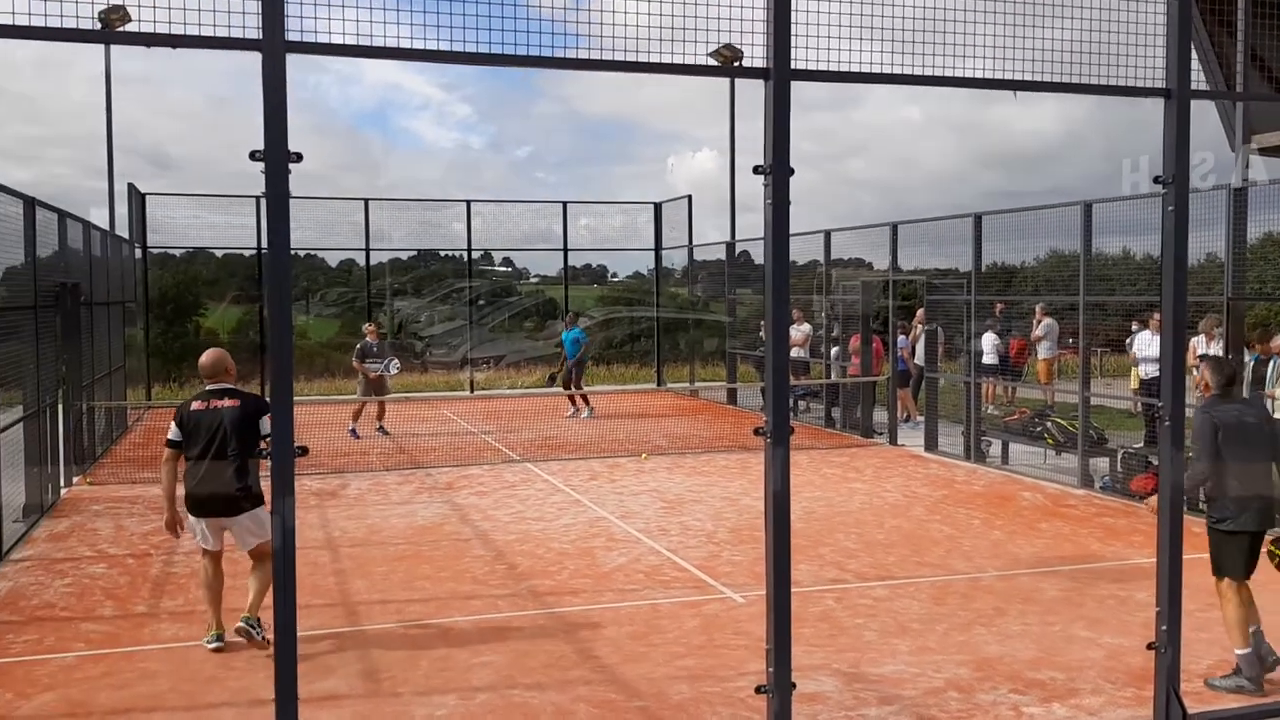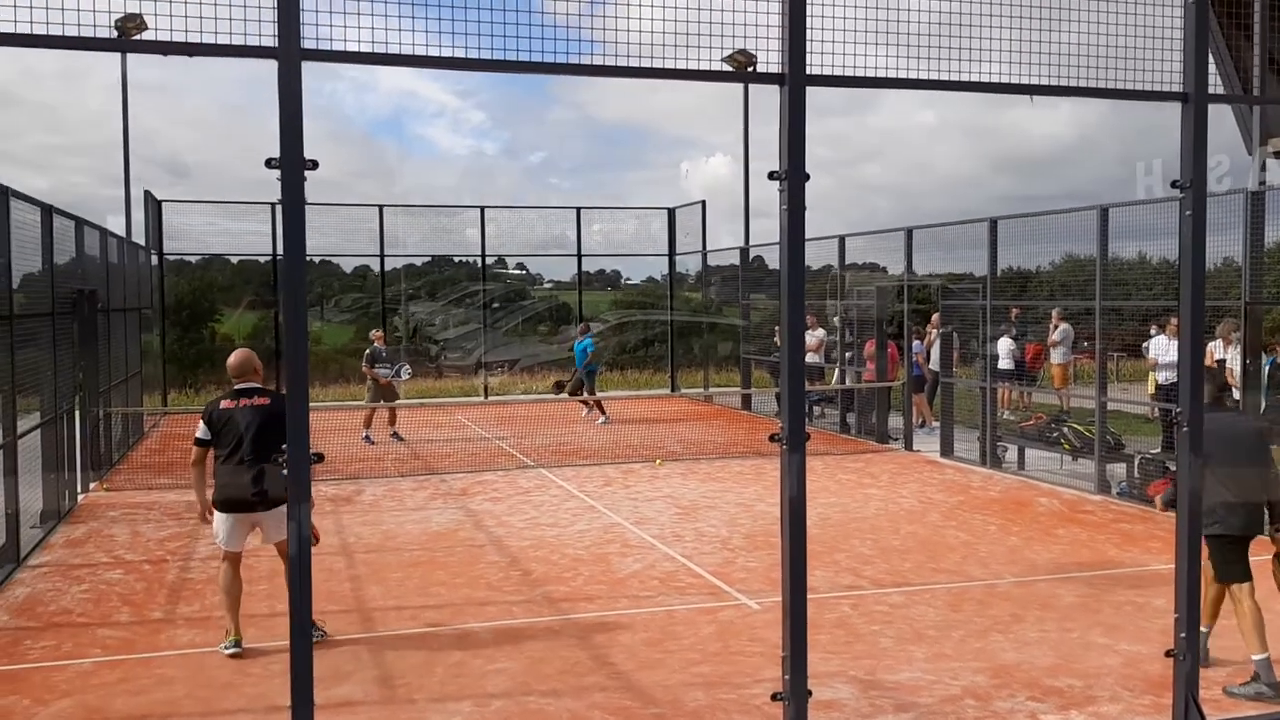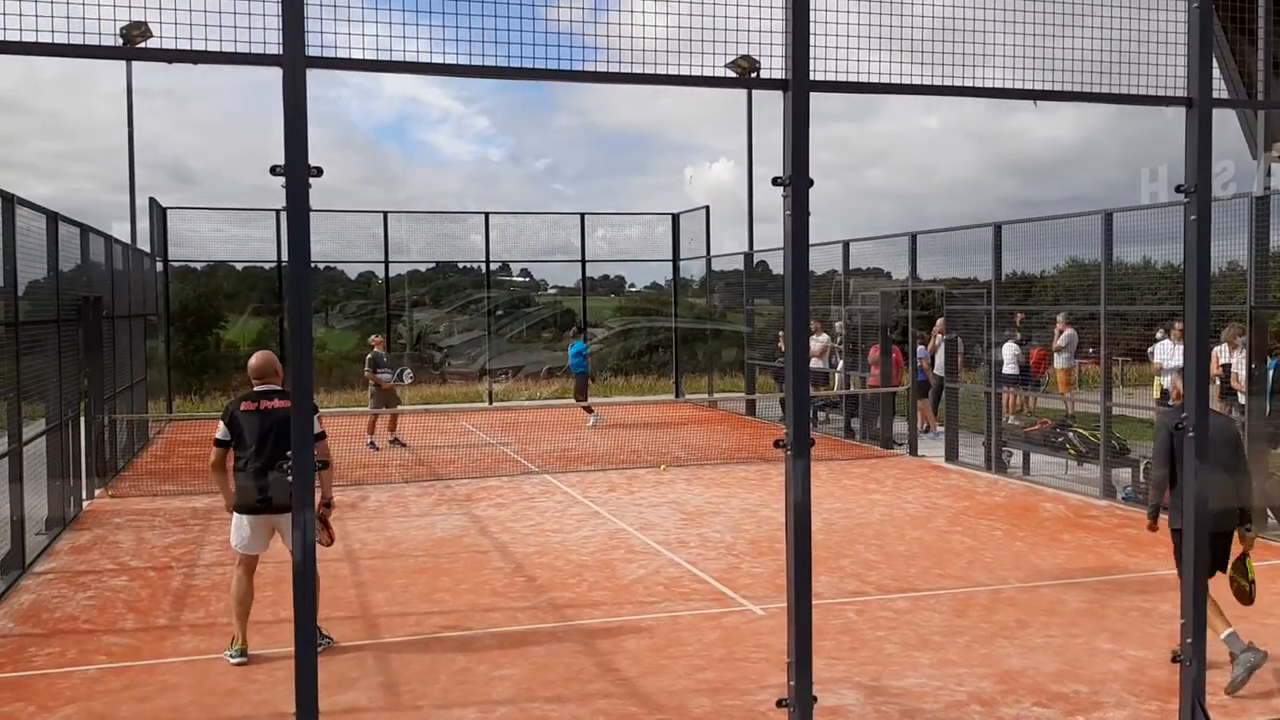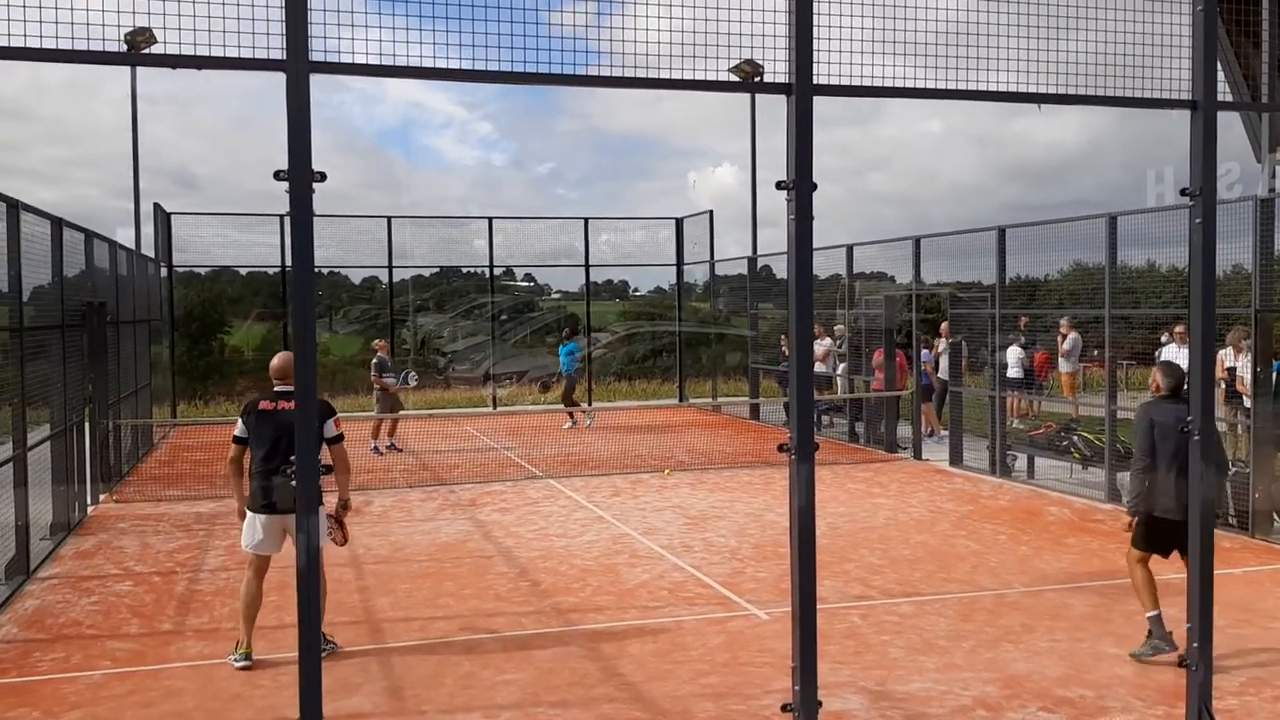
dt=0.2s
person 1, frame 1
left shoulder: (1207, 414)
left elbow: (1202, 470)
left wrist: (1163, 498)
left hip: (1230, 511)
left knee: (1229, 587)
right knee: (1231, 578)
left ankle: (1248, 672)
person 1, frame 2
right shoulder: (1251, 424)
left wrist: (1165, 499)
left hip: (1220, 517)
right hip: (1248, 515)
left knee: (1241, 592)
right knee: (1214, 576)
right ankle: (1198, 645)
person 1, frame 3
left shoulder: (1169, 419)
right shoulder: (1226, 423)
left elbow: (1160, 472)
right elbow: (1243, 477)
left wrist: (1152, 512)
right wrist: (1246, 524)
right hip: (1225, 515)
left ankle: (1243, 651)
person 1, frame 4
left shoulder: (1148, 412)
left elbow: (1141, 463)
right elbow: (1220, 465)
left wrist: (1132, 508)
right wrist: (1209, 500)
left hip: (1163, 507)
left knee: (1136, 559)
left ankle: (1159, 633)
person 2, frame 1
left shoulder: (186, 410)
right shoulder: (255, 405)
left elbow: (169, 462)
left wrist: (169, 508)
left hip: (200, 502)
right hip: (243, 499)
left knee: (211, 558)
right knee: (264, 558)
left ankle: (215, 630)
right ankle: (250, 616)
person 2, frame 2
left shoulder: (214, 408)
right shoulder: (282, 403)
left elbow: (196, 460)
left wrist: (202, 500)
left hip: (229, 500)
right hip: (273, 497)
left knee: (230, 563)
right knee: (291, 556)
left ankle: (232, 635)
person 2, frame 3
left shoulder: (234, 409)
left elbow: (216, 462)
right elbow: (322, 455)
left wrist: (228, 497)
right wrist: (327, 496)
left hip: (248, 503)
right hip: (292, 500)
left knee: (244, 570)
left ankle: (239, 643)
person 2, frame 4
left shoulder: (252, 408)
right shoulder: (321, 409)
left elbow: (234, 458)
right elbow: (339, 458)
left wrist: (240, 499)
right wrist: (344, 497)
left hip: (262, 503)
right hip: (304, 503)
left knee: (254, 572)
left ankle: (243, 647)
right ankle: (316, 639)
